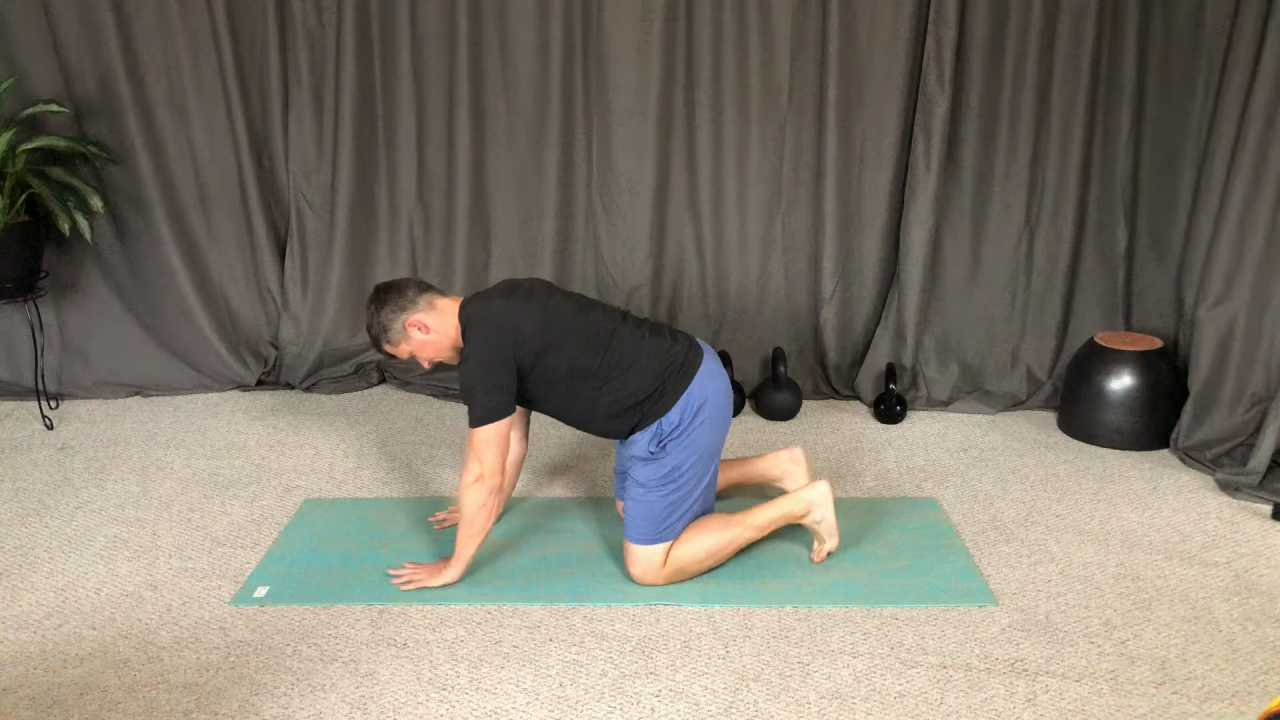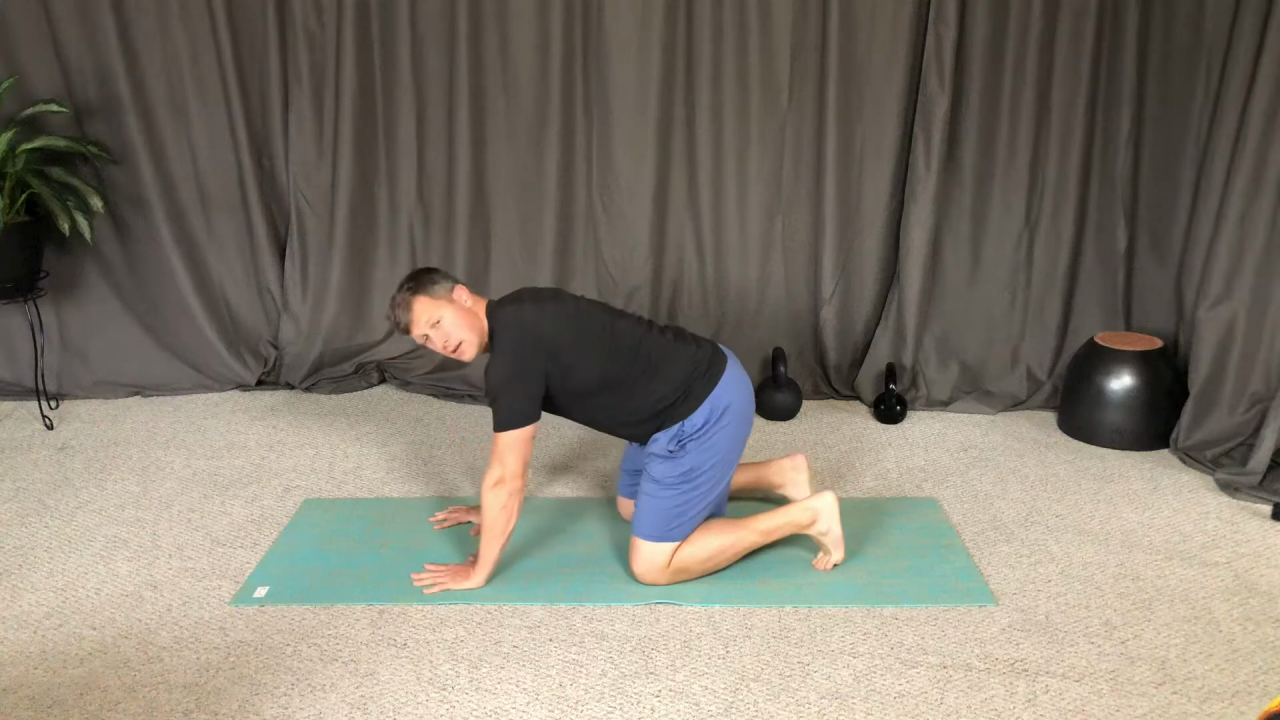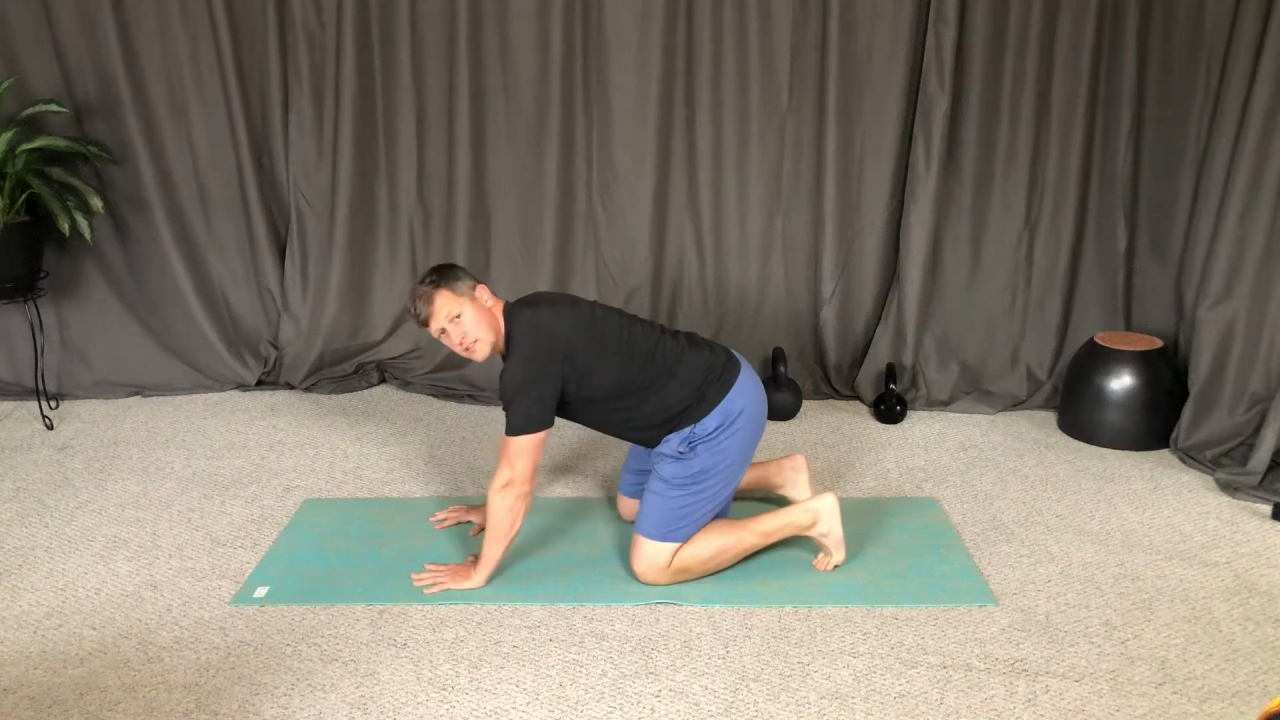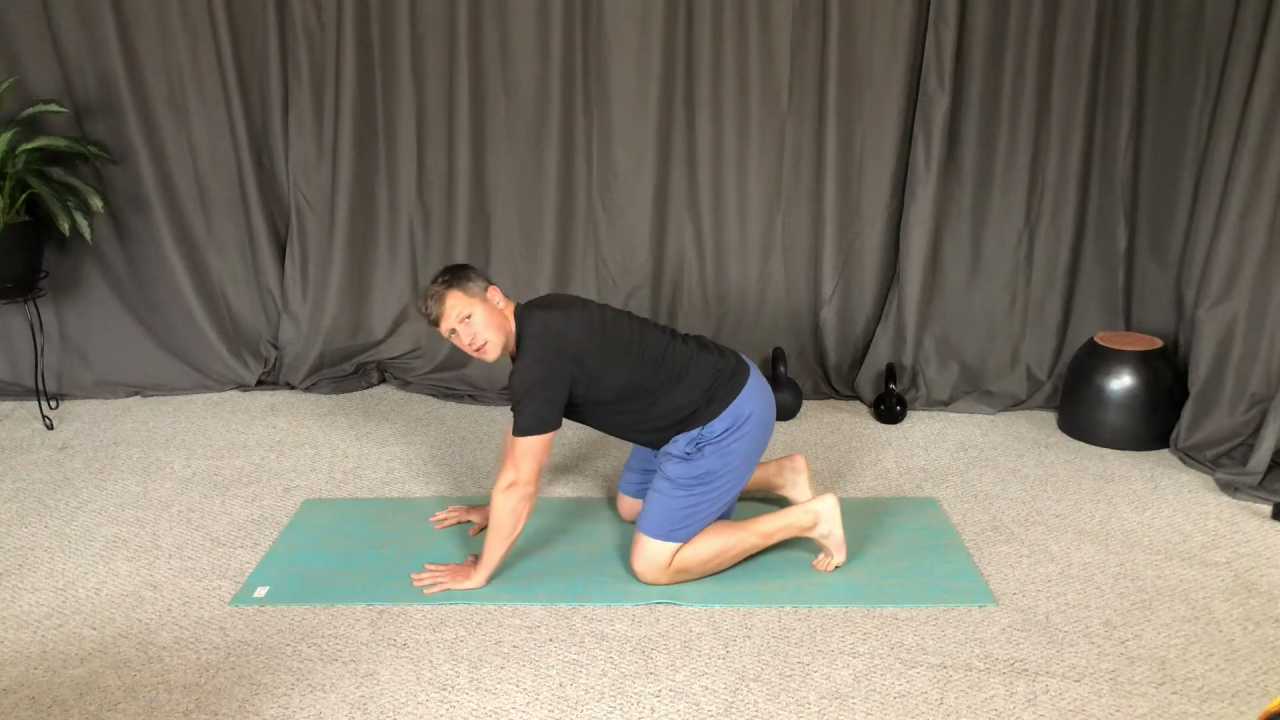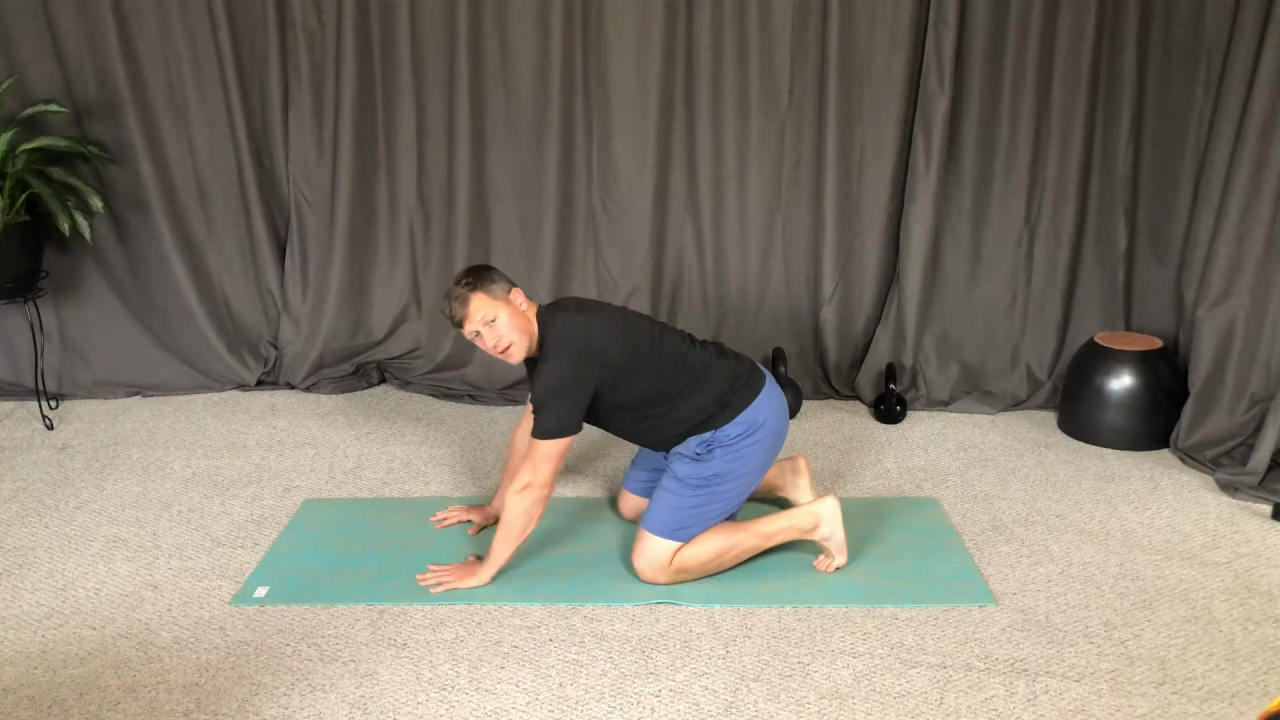
dt=0.5s
person 1, frame 1
left shoulder: (484, 348)
right shoulder: (495, 315)
left elbow: (482, 474)
right elbow: (514, 429)
left wrist: (453, 567)
right wrist: (491, 510)
left hip: (680, 406)
right hip: (686, 375)
left knee: (649, 565)
right knee: (633, 507)
left ankle: (800, 505)
right ankle: (777, 467)
person 1, frame 2
left shoulder: (513, 353)
right shoulder: (515, 318)
left elbow: (508, 479)
right elbow: (518, 433)
left wrist: (478, 571)
right wrist: (492, 510)
left hip: (705, 409)
right hip: (703, 384)
left knee: (653, 564)
right knee: (632, 507)
left ankle: (807, 514)
right ankle: (779, 474)
person 1, frame 3
left shoulder: (530, 355)
right shoulder: (528, 322)
left elbow: (515, 481)
right elbow: (522, 433)
left wrist: (478, 572)
right wrist: (494, 509)
left hip: (718, 413)
right hip: (711, 387)
left knee: (653, 564)
right knee: (631, 507)
left ankle: (808, 517)
right ankle: (781, 475)
person 1, frame 4
left shoulder: (540, 358)
right shoulder: (538, 324)
left elbow: (520, 482)
right elbow: (523, 430)
left wrist: (480, 572)
right wrist: (493, 508)
left hip: (726, 417)
right hip: (714, 395)
left knee: (652, 564)
right knee: (631, 506)
left ankle: (809, 517)
right ankle: (780, 474)
person 1, frame 5
left shoulder: (565, 359)
right shoulder: (551, 330)
left elbow: (534, 484)
right elbow: (531, 427)
left wrist: (484, 570)
right wrist: (494, 508)
left hip: (739, 423)
right hip: (720, 403)
left knee: (653, 563)
right knee: (632, 506)
left ankle: (810, 519)
right ankle: (781, 477)
